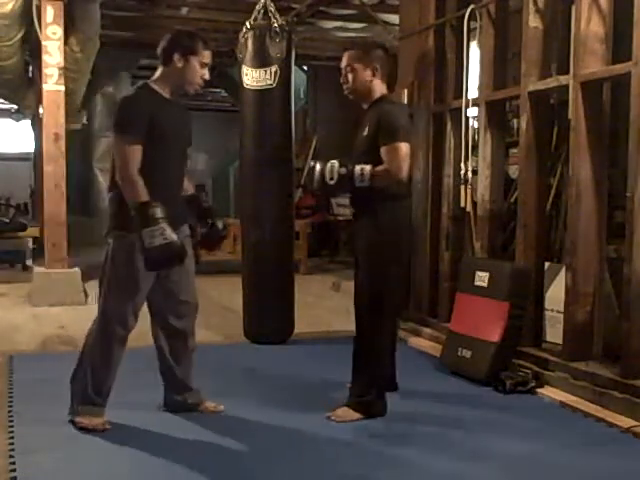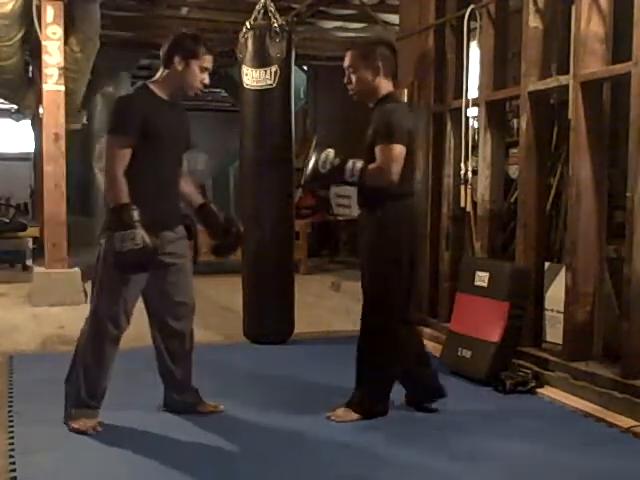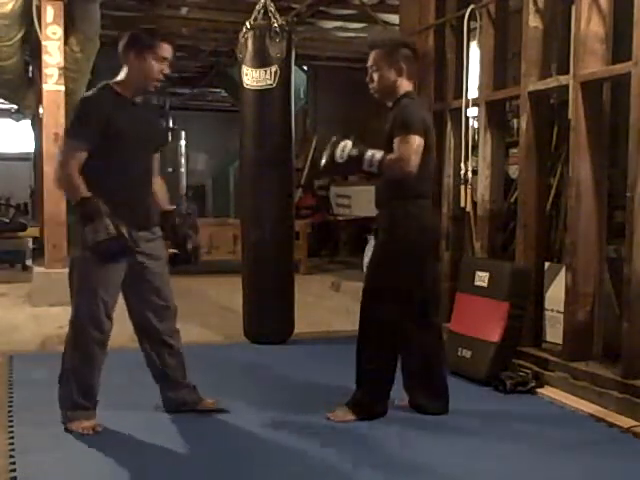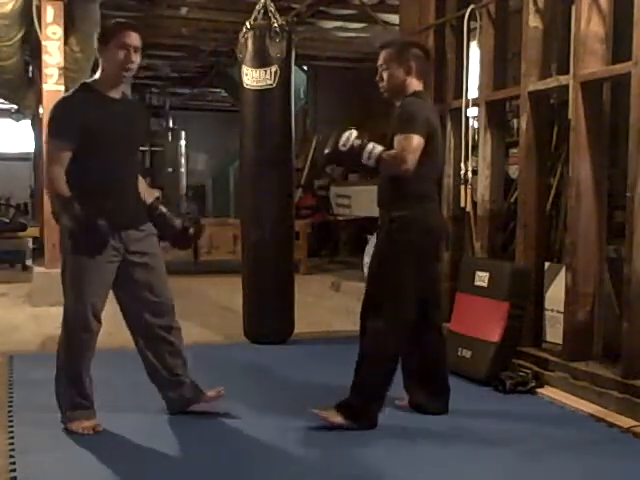
dt=0.3s
person 1, frame 1
left shoulder: (179, 111)
right shoulder: (137, 104)
right elbow: (127, 172)
right wrist: (151, 222)
left hip: (174, 229)
right hip: (137, 230)
left knee: (180, 313)
right knee: (116, 317)
left ankle: (181, 394)
right ankle: (87, 403)
person 1, frame 2
left shoulder: (178, 115)
right shoulder: (133, 105)
right elbow: (115, 172)
left wrist: (208, 213)
right wrist: (128, 226)
left hip: (171, 232)
right hip: (131, 231)
left knee: (178, 315)
right knee: (108, 319)
left ankle: (181, 394)
right ankle: (82, 406)
person 1, frame 3
left shoulder: (150, 118)
right shoulder: (94, 106)
right elbow: (67, 171)
left wrist: (173, 221)
right wrist: (95, 214)
left hip: (146, 233)
left knee: (160, 316)
right knee: (91, 321)
left ankle: (179, 393)
right ankle: (78, 408)
person 1, frame 4
left shoulder: (135, 111)
right shoulder: (73, 106)
right elbow: (54, 171)
left wrist: (160, 211)
right wrist: (70, 211)
left hip: (137, 230)
right hip: (91, 233)
left knee: (157, 313)
right knee: (82, 321)
left ankle: (181, 392)
right ankle: (77, 408)
person 2, frame 1
left shoulder: (390, 114)
right shoulder: (373, 115)
left elbow: (397, 171)
left wrist: (346, 175)
right wrist: (345, 174)
left hip: (386, 222)
right hip: (372, 220)
left knee: (375, 311)
right knee: (373, 307)
left ankle: (368, 400)
right ankle: (381, 378)
person 2, frame 2
left shoulder: (391, 114)
right shoulder: (385, 112)
left elbow: (388, 172)
left wrist: (340, 168)
right wrist: (342, 169)
left hip: (389, 221)
right hip: (385, 220)
left knee: (380, 312)
right knee: (392, 310)
left ankle: (369, 399)
right ankle: (423, 385)
person 2, frame 3
left shoulder: (408, 110)
right shoulder: (408, 110)
left elbow: (406, 164)
left wrist: (359, 158)
right wrist: (361, 160)
left hip: (405, 222)
right hip: (417, 221)
left knee: (381, 311)
right knee: (419, 313)
left ankle: (368, 402)
right ankle: (429, 395)
person 2, frame 4
left shoulder: (412, 109)
right shoulder: (420, 109)
left elbow: (403, 161)
left wrist: (361, 150)
right wrist: (362, 152)
left hip: (408, 222)
right hip: (421, 220)
left knee: (383, 315)
right knee: (422, 313)
left ankle: (359, 407)
right ankle: (429, 395)
